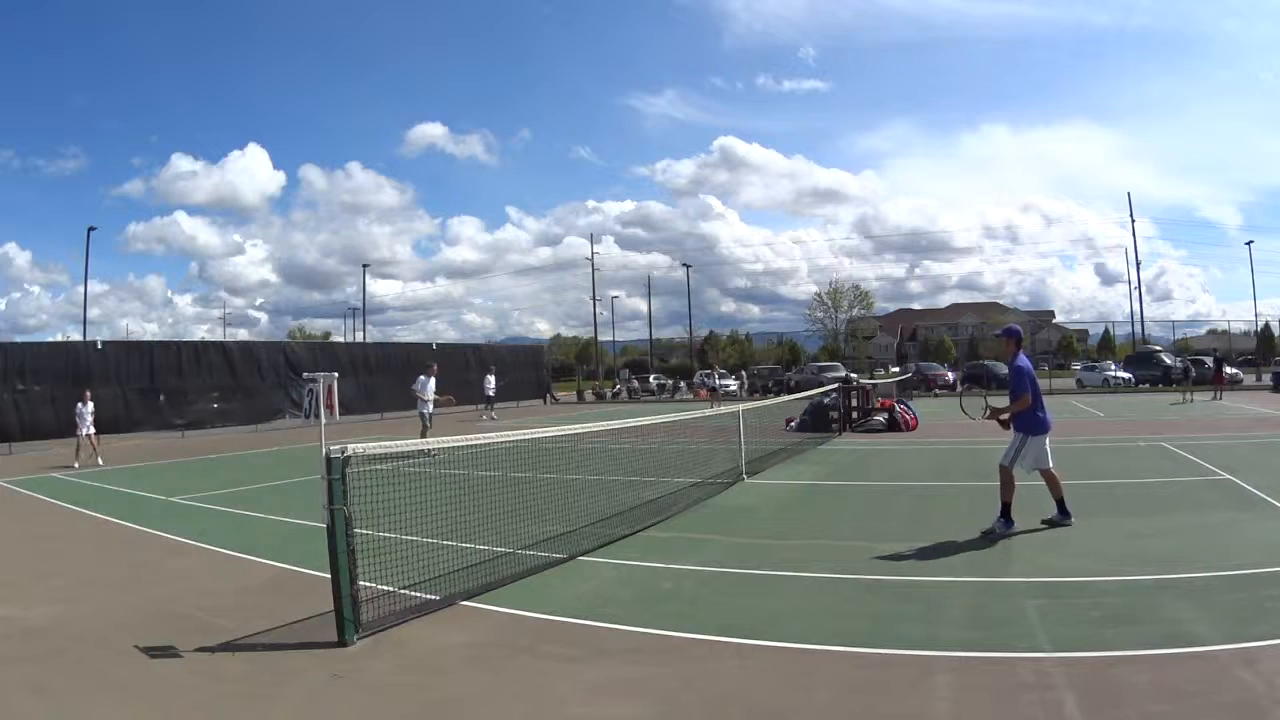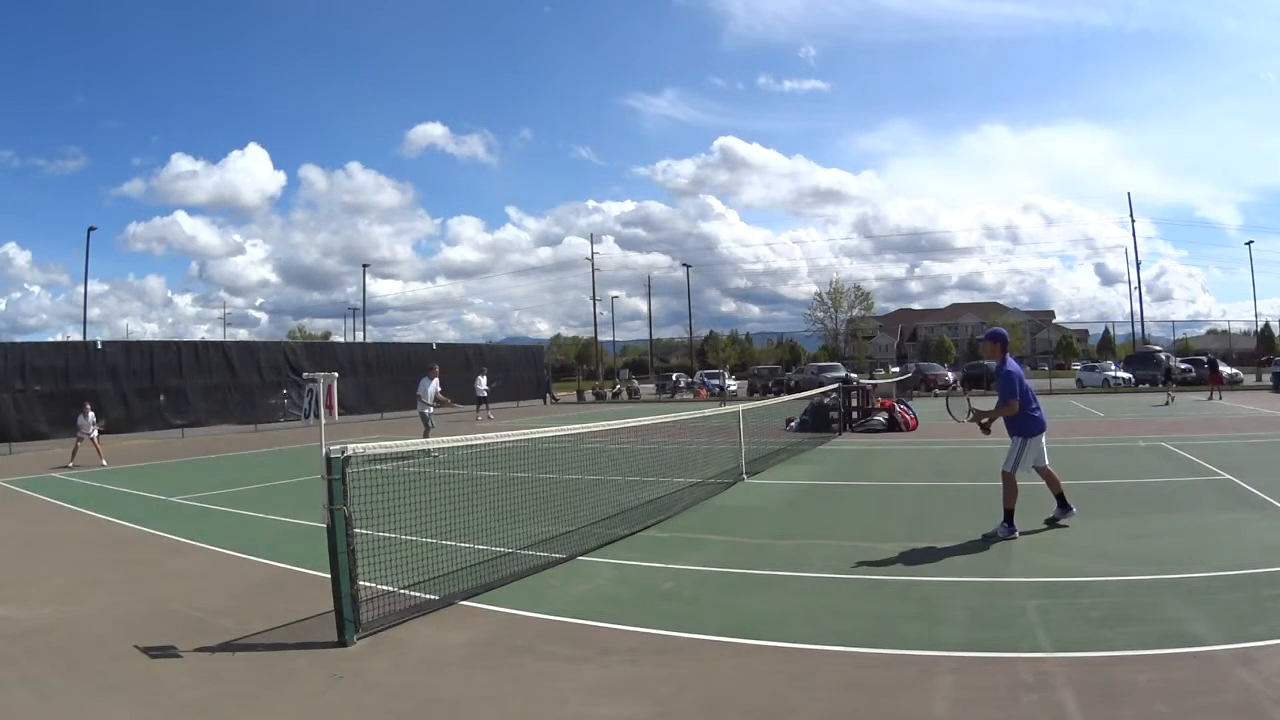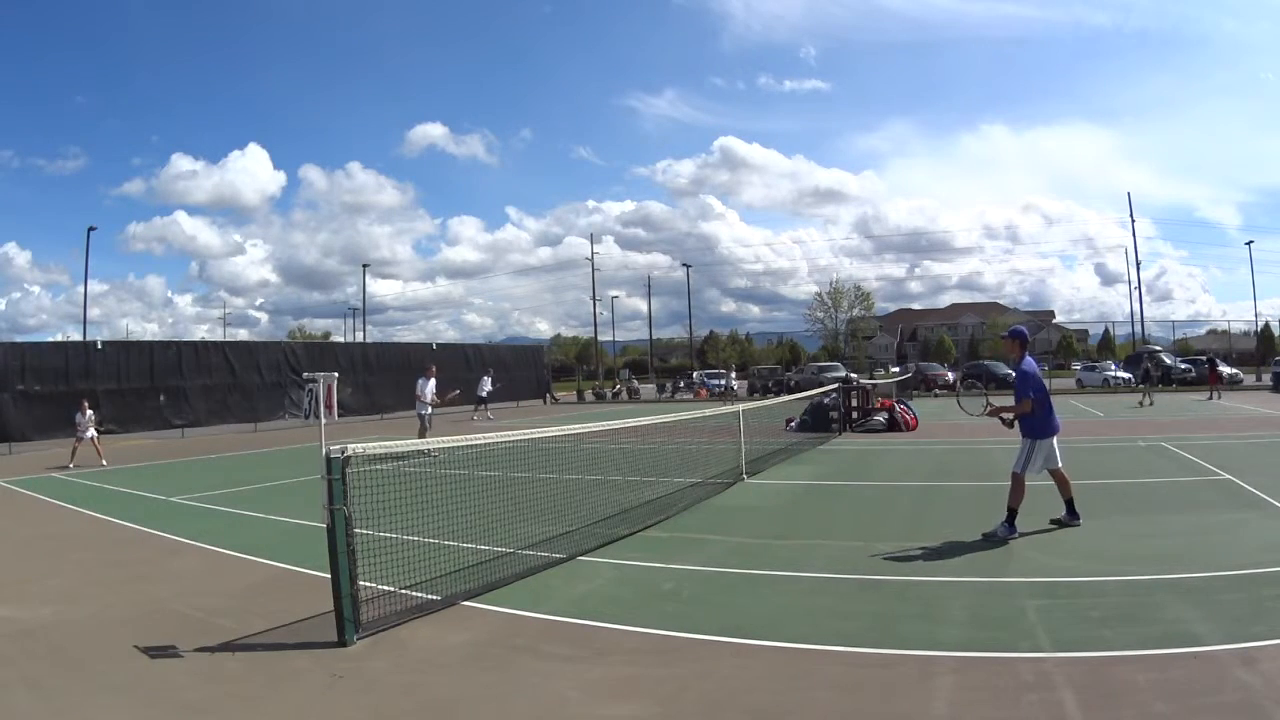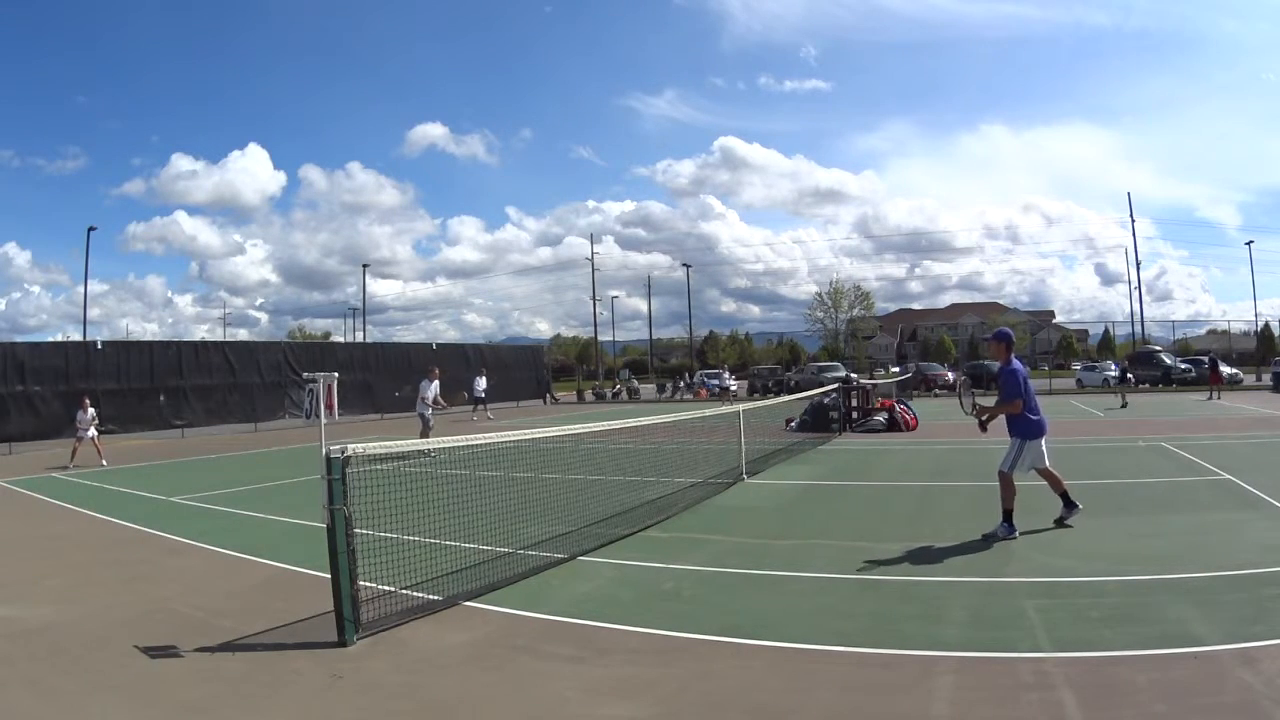
dt=0.7s
person 1, frame 1
left shoulder: (1018, 366)
right shoulder: (1019, 363)
left elbow: (1025, 401)
left wrist: (1000, 412)
right wrist: (1009, 418)
left hip: (1030, 428)
right hip: (1037, 425)
left knee: (1005, 467)
right knee: (1046, 469)
left ankle: (1005, 520)
right ankle: (1063, 513)
person 1, frame 2
left shoulder: (1008, 372)
right shoulder: (1003, 368)
left elbow: (1013, 407)
right elbow: (1003, 401)
left wrist: (984, 415)
right wrist: (989, 421)
left hip: (1027, 429)
right hip: (1033, 425)
left knee: (1007, 474)
right knee: (1042, 468)
left ankle: (1008, 526)
right ankle: (1063, 507)
person 1, frame 3
left shoulder: (1023, 370)
right shoulder: (1026, 365)
left elbow: (1026, 406)
left wrist: (1001, 410)
right wrist: (1012, 417)
left hip: (1037, 431)
right hip: (1046, 427)
left knee: (1017, 475)
right knee: (1055, 470)
left ankle: (1009, 526)
right ankle: (1072, 514)
person 1, frame 4
left shoulder: (1013, 371)
right shoulder: (1005, 370)
left elbow: (1016, 406)
right elbow: (1003, 402)
left wrist: (987, 410)
right wrist: (987, 419)
left hip: (1026, 432)
right hip: (1033, 428)
left knee: (1005, 474)
right knee: (1042, 469)
left ankle: (1007, 526)
right ankle: (1069, 505)
